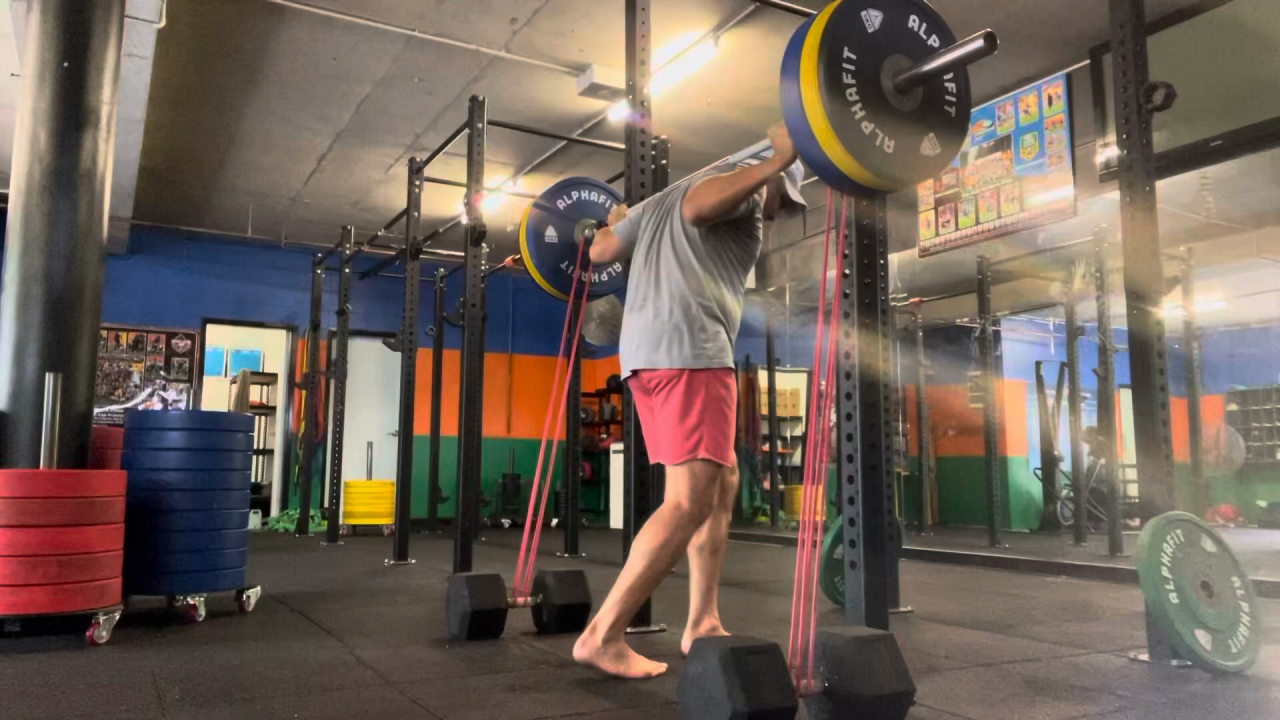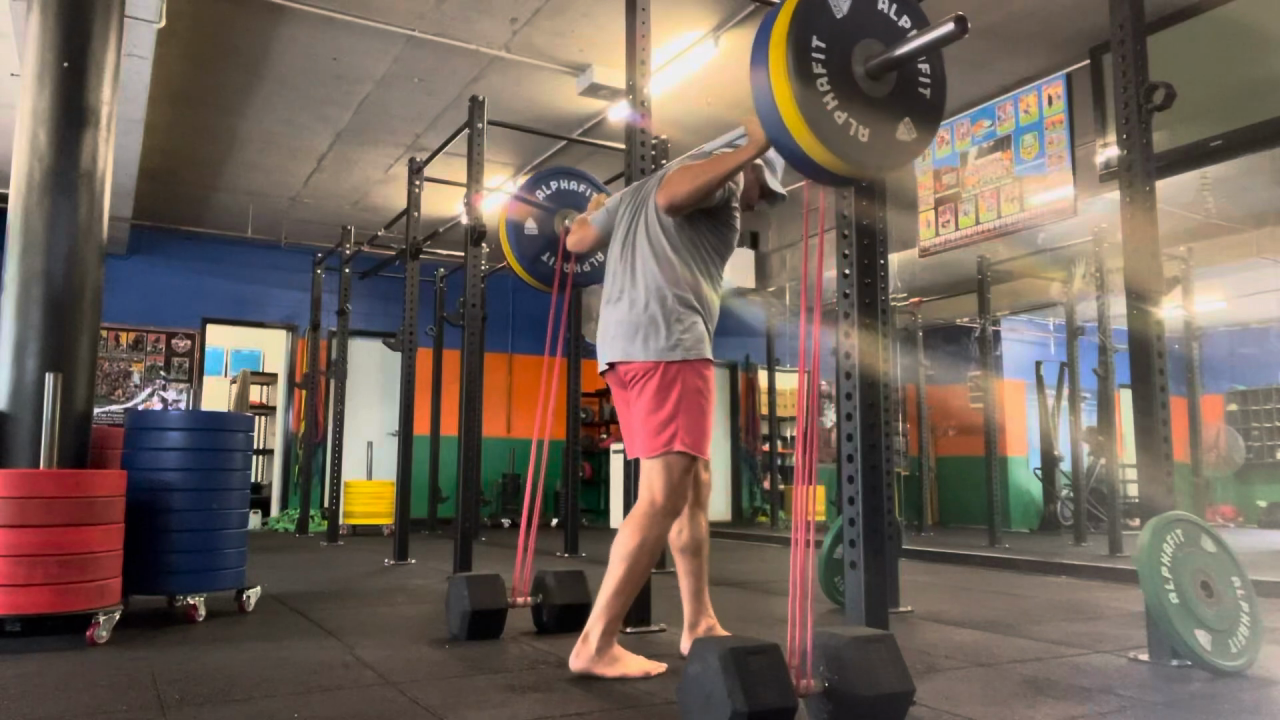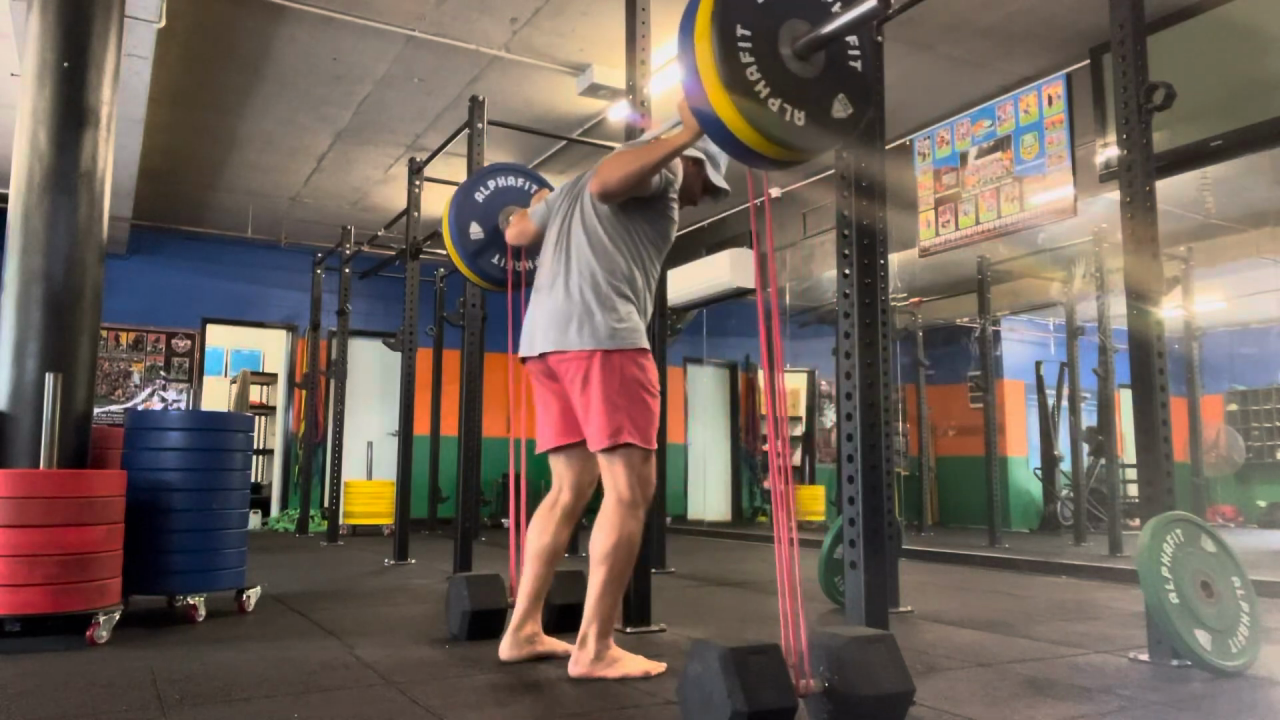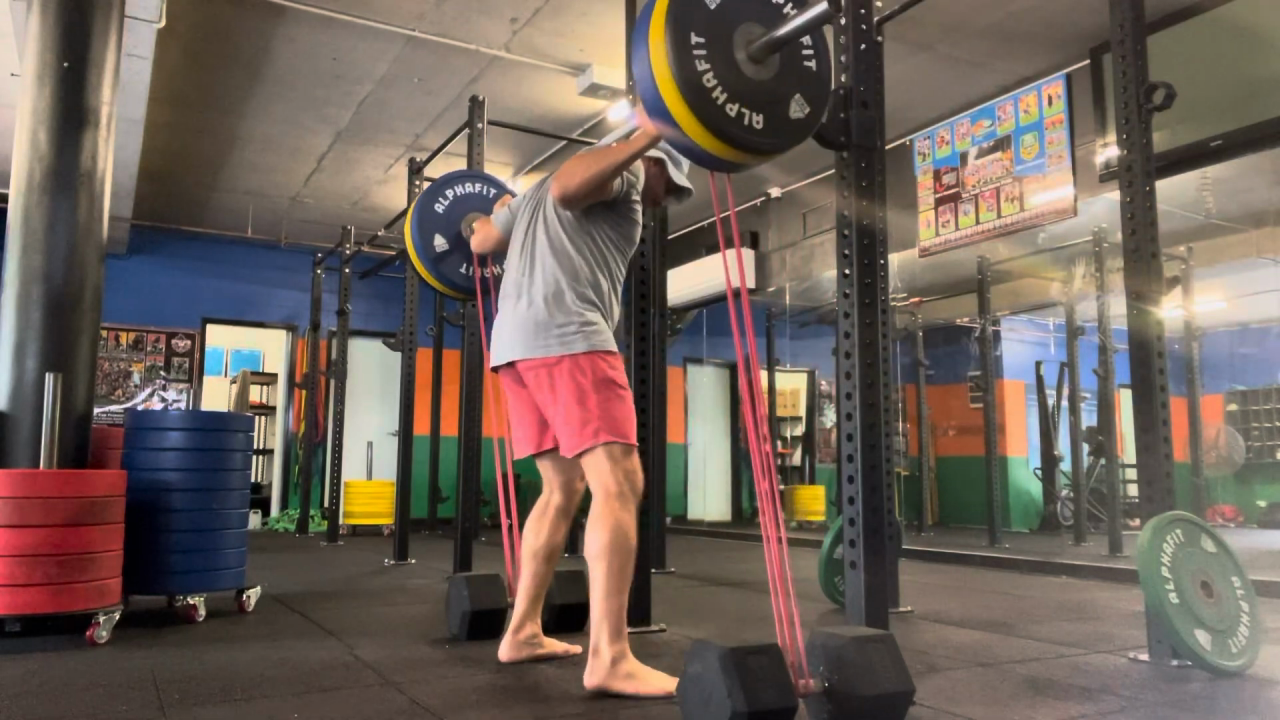
dt=0.7s
person 1, frame 1
left shoulder: (665, 198)
right shoulder: (743, 181)
left elbow: (600, 249)
right elbow: (701, 207)
left wrist: (618, 220)
right wrist: (779, 160)
left hip: (647, 353)
right hip: (689, 351)
left knee: (721, 483)
right knee: (690, 501)
left ankle: (703, 624)
right ankle: (603, 635)
person 1, frame 2
left shoulder: (637, 191)
right shoulder: (719, 171)
left elbow: (577, 239)
right elbow: (674, 195)
left wrist: (595, 211)
right wrist: (755, 143)
left hip: (624, 346)
right hip: (667, 343)
left knee: (693, 486)
right knee: (664, 496)
left ankle: (700, 625)
right ankle: (596, 643)
person 1, frame 3
left shoulder: (574, 187)
right shoulder: (663, 166)
left elbow: (517, 233)
right elbow: (607, 181)
left wrist: (533, 206)
right wrist: (688, 132)
left hip: (547, 336)
right hip: (600, 334)
left knee: (573, 487)
right knee: (631, 486)
left ankle: (523, 629)
right ankle: (596, 648)
person 1, frame 4
left shoulder: (537, 190)
right shoulder: (626, 167)
left elbow: (482, 239)
right elbow: (567, 186)
left wrist: (501, 209)
right wrist: (648, 133)
left hip: (518, 342)
right hip: (568, 337)
left knee: (564, 487)
right knee: (617, 485)
left ankle: (523, 630)
right ankle: (610, 657)
